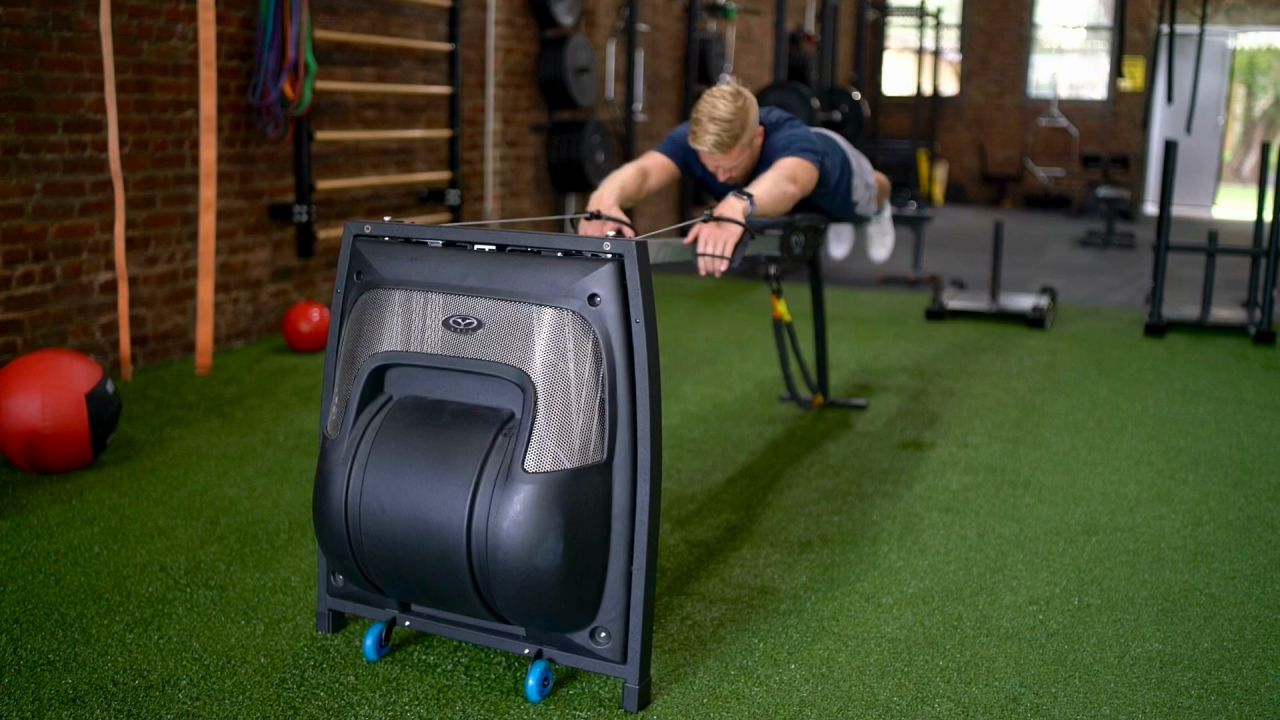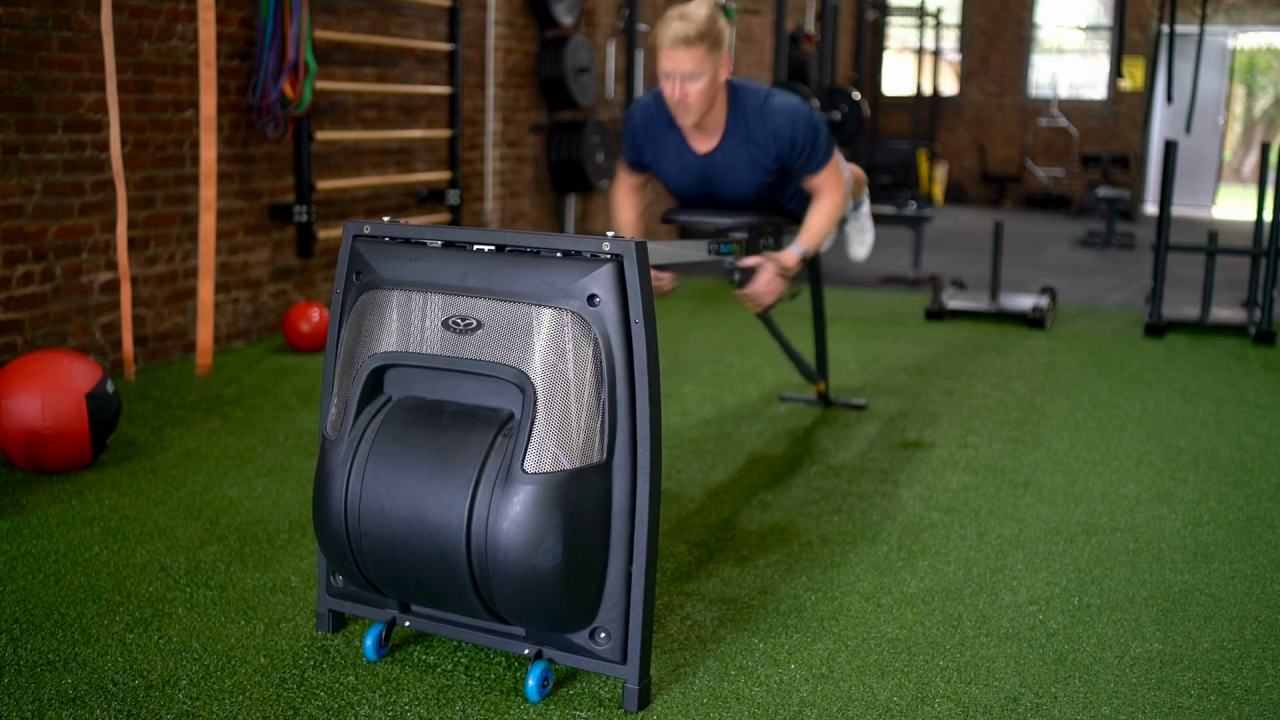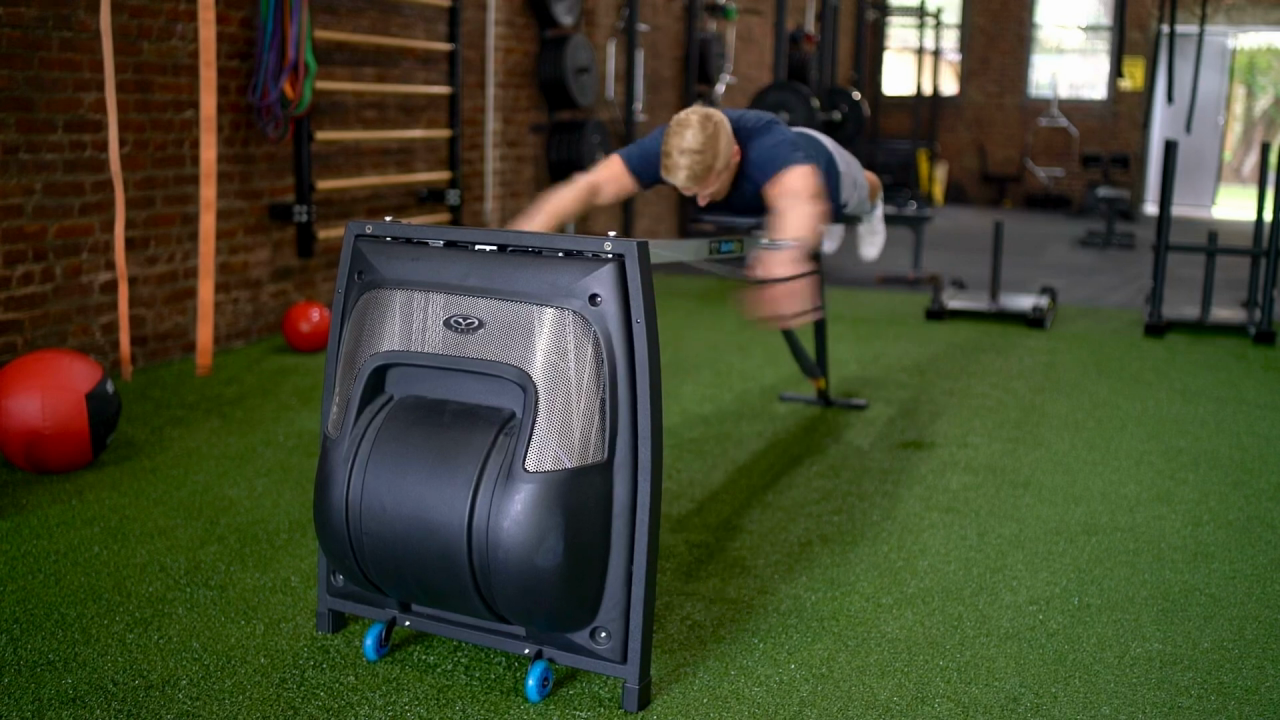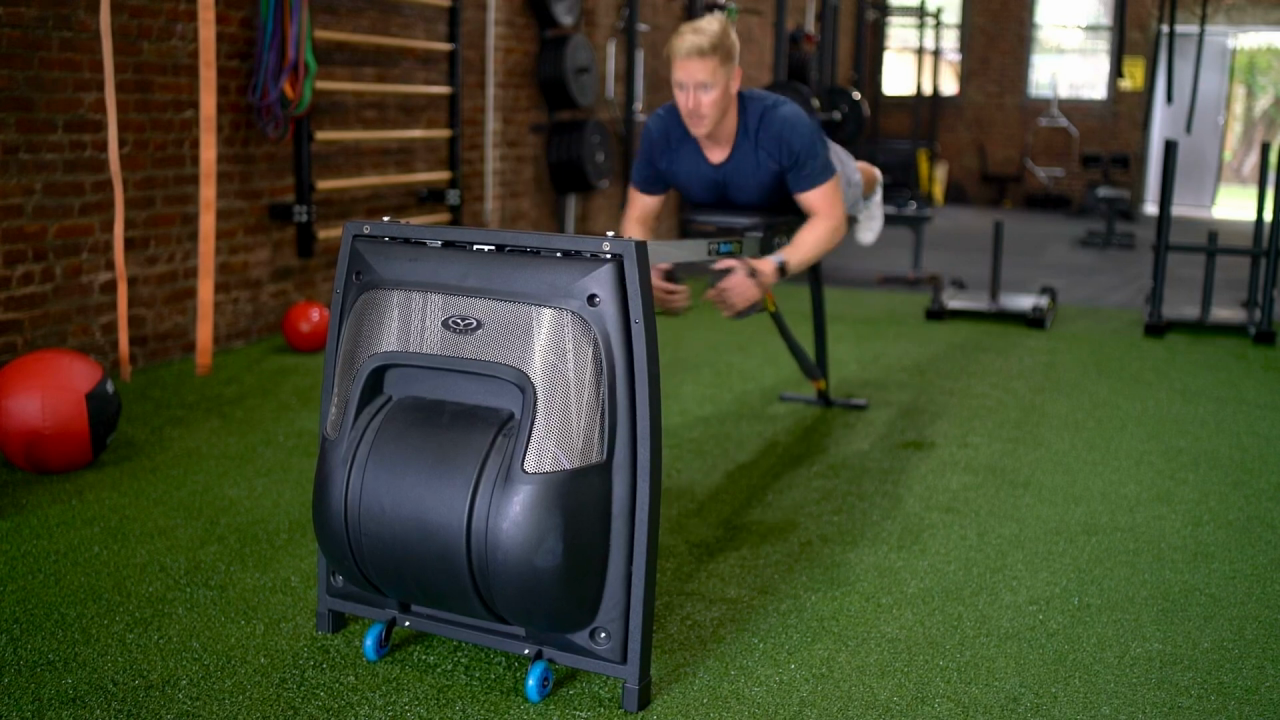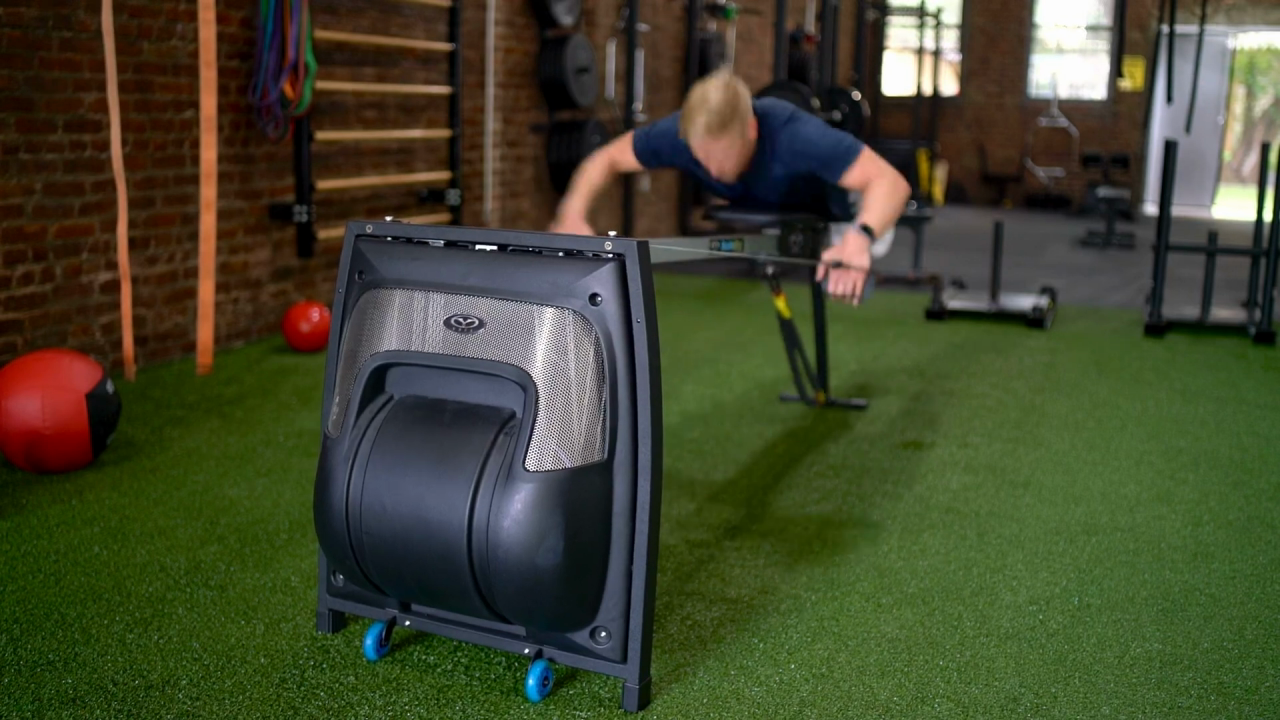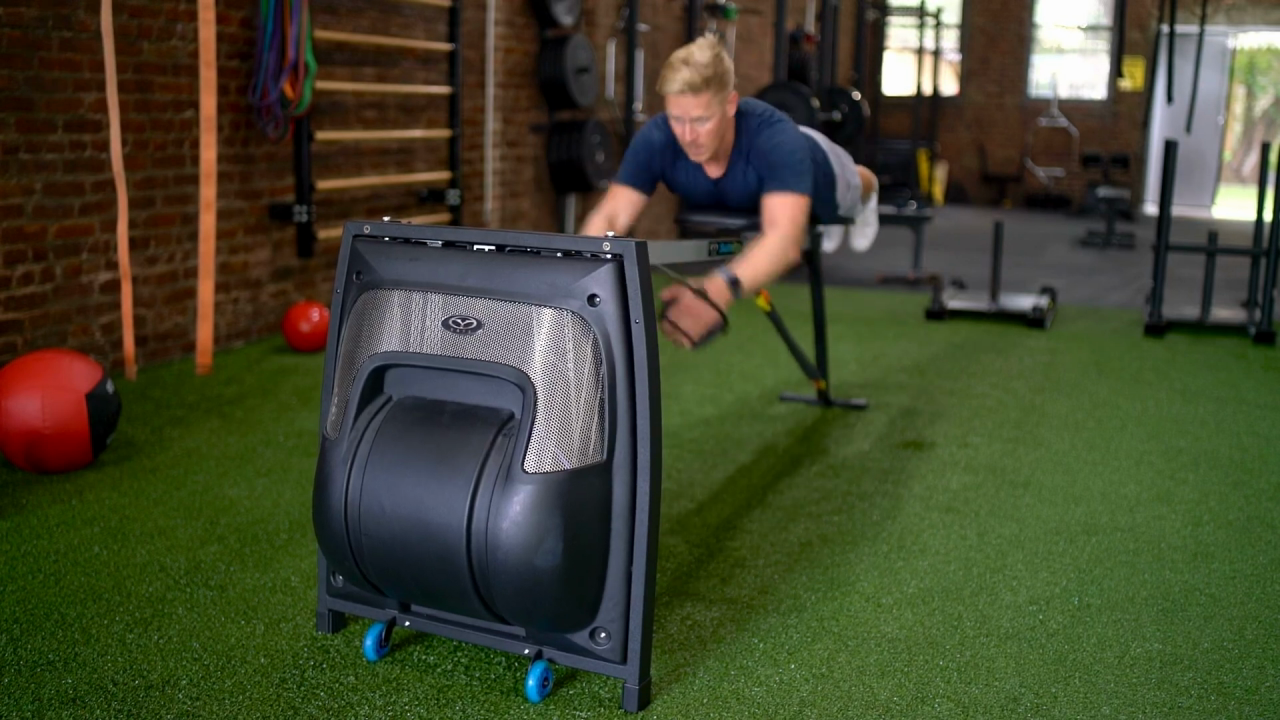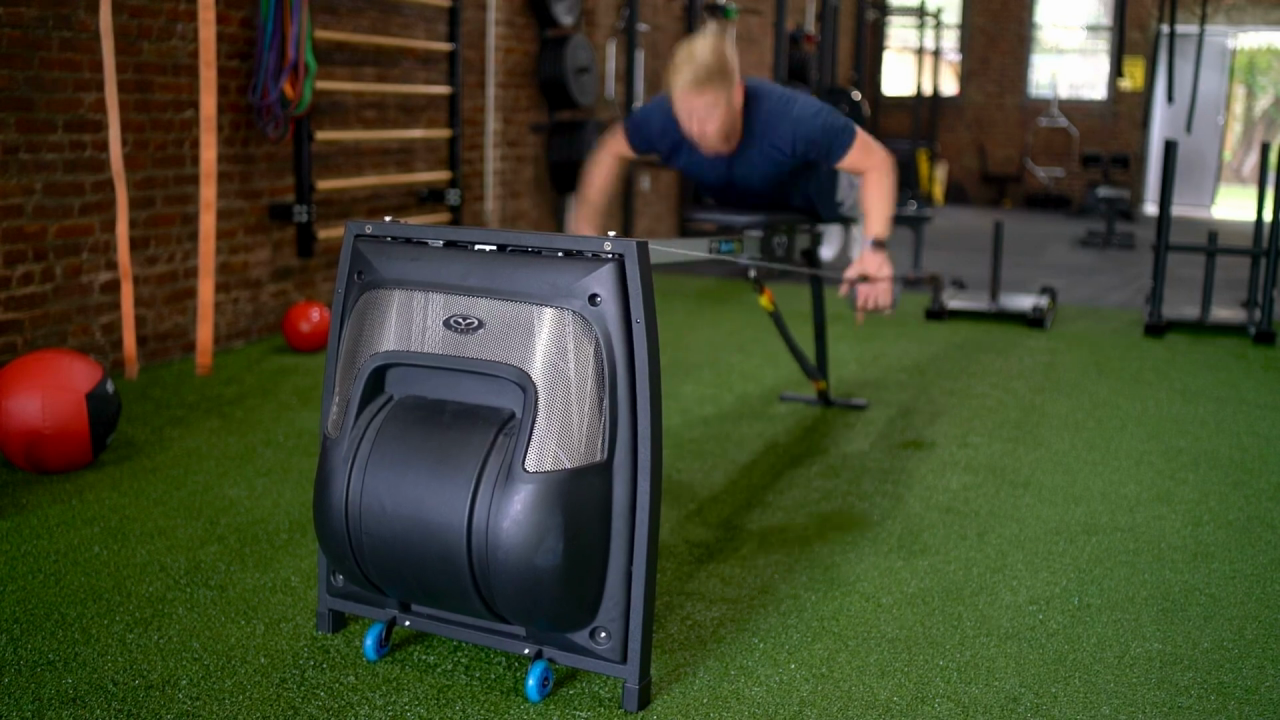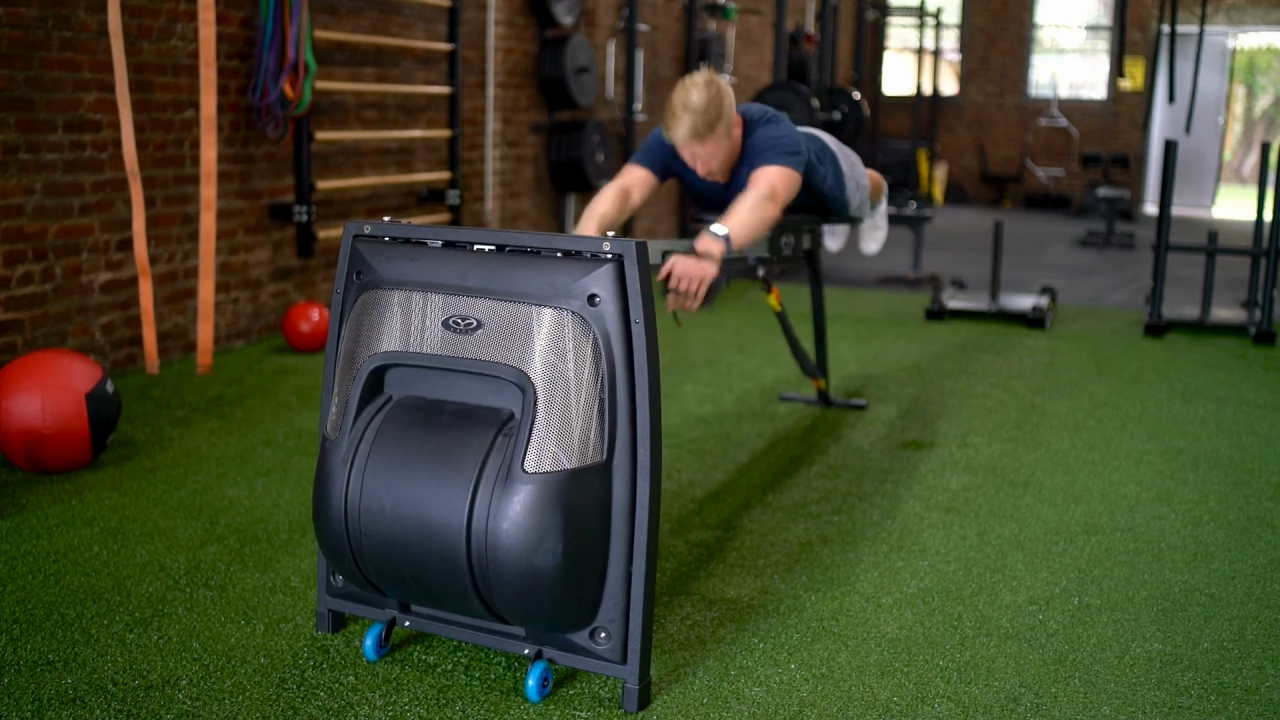
dt=0.7s
person 1, frame 1
left shoulder: (788, 142)
right shoulder: (698, 140)
left elbow: (787, 182)
right elbow: (639, 172)
left wrist: (736, 207)
right wrist: (601, 207)
person 1, frame 2
left shoulder: (782, 117)
right shoulder: (644, 119)
left elbow: (830, 190)
right elbow: (629, 183)
left wrist: (792, 257)
left hip: (794, 203)
left ankle: (856, 192)
person 1, frame 3
left shoulder: (772, 147)
right shoulder: (674, 147)
left elbow: (801, 198)
right elbow: (594, 185)
left wrist: (783, 255)
right wrist: (532, 229)
left hip: (811, 171)
left ankle: (871, 206)
person 1, frame 4
left shoulder: (787, 126)
right shoulder: (660, 133)
left elbow: (830, 219)
right elbow: (638, 217)
left wrist: (771, 269)
left hip: (810, 192)
left ankle: (868, 182)
person 1, frame 5
left shoulder: (797, 136)
right shoulder: (678, 136)
left elbow: (891, 184)
right elbow: (605, 160)
left wrist: (860, 237)
right wrist: (572, 213)
left hip: (826, 191)
right hip: (764, 206)
person 1, frame 6
left shoulder: (778, 142)
right shoulder: (656, 140)
left elbow: (784, 237)
right elbow: (611, 216)
left wrist: (719, 289)
left hip: (812, 170)
person 1, frame 7
left shoulder: (795, 118)
right shoulder: (663, 120)
left elbow: (877, 164)
right elbow: (610, 152)
left wrist: (875, 248)
right wrist: (586, 225)
left hip: (808, 193)
right hip: (741, 209)
person 1, frame 8
left shoulder: (775, 139)
right shoulder: (668, 142)
left elbow: (765, 197)
right elbow: (622, 191)
left wrist: (709, 250)
left hip: (819, 171)
left ankle: (874, 192)
